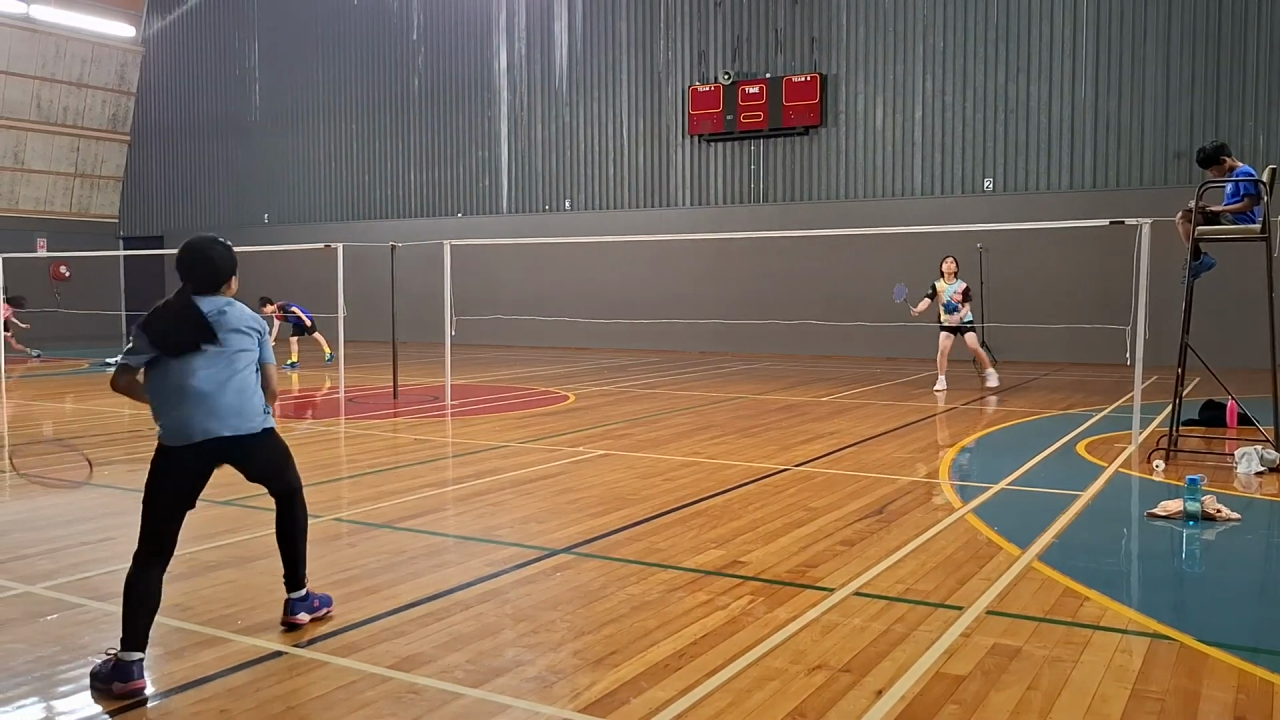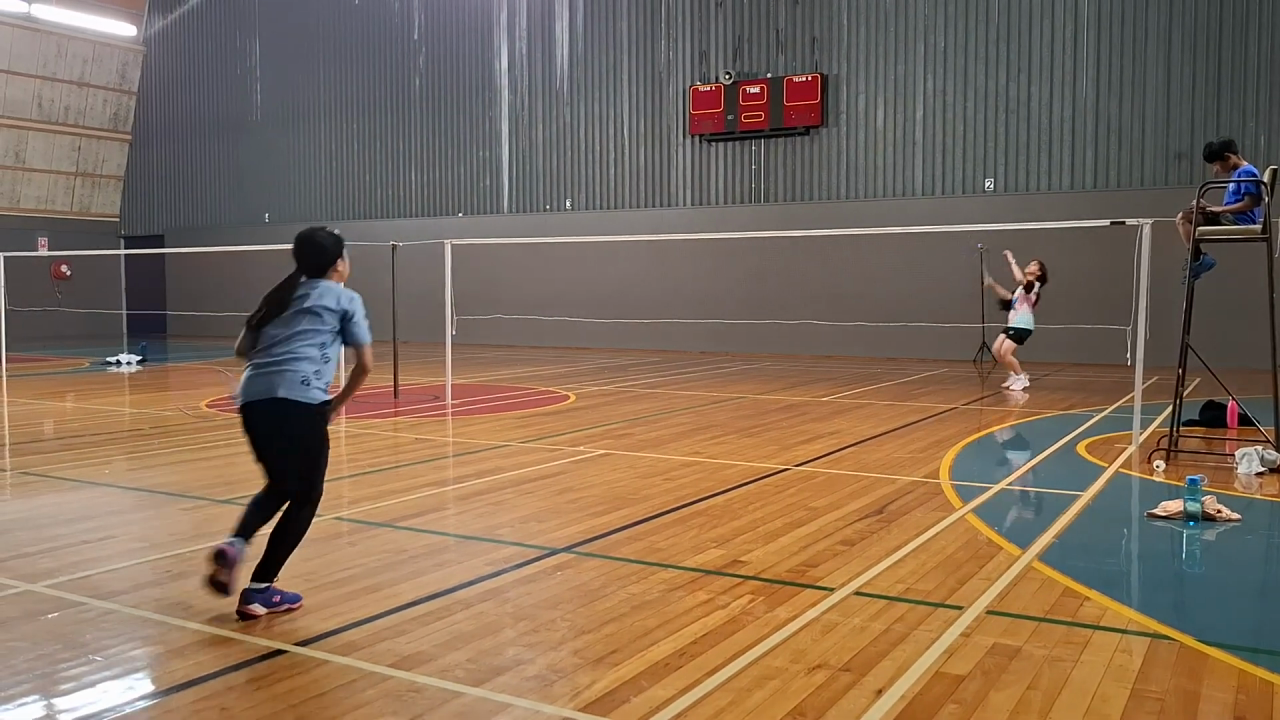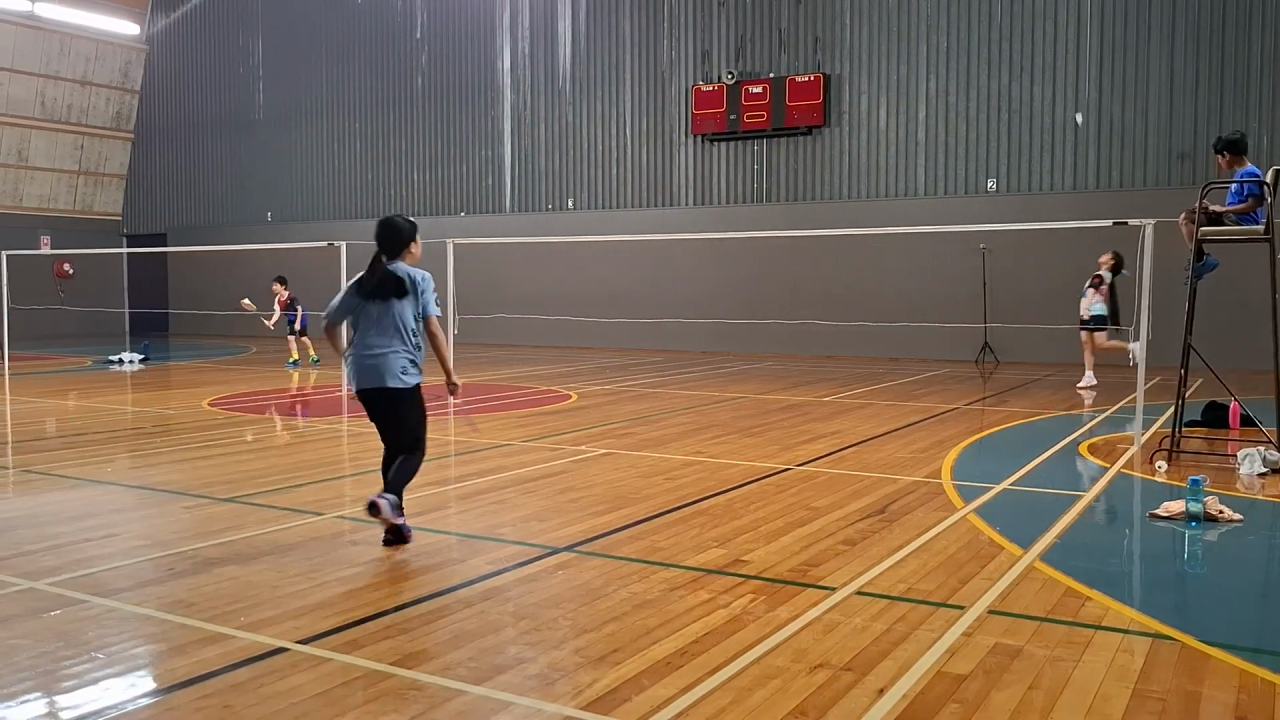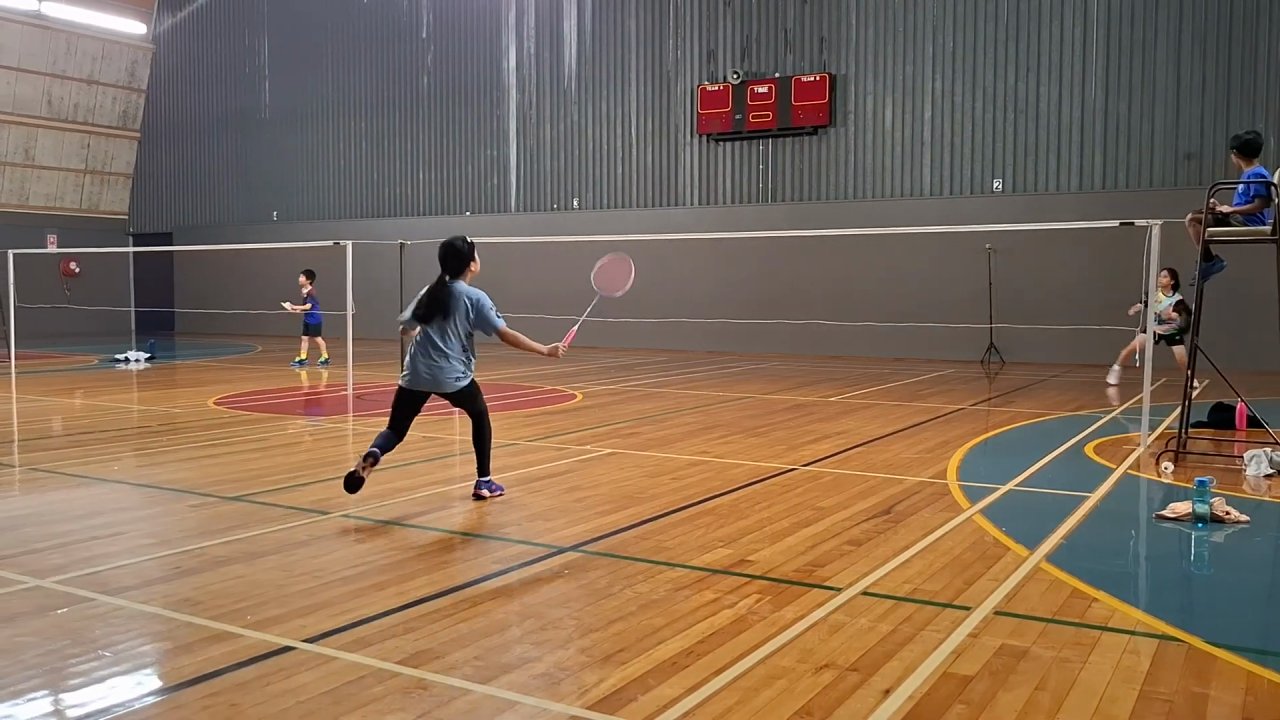
dt=0.4s
person 1, frame 1
left shoulder: (157, 322)
right shoulder: (248, 320)
left elbow: (122, 382)
right elbow: (268, 385)
left hip: (182, 440)
right hip: (249, 430)
left knee: (153, 552)
right knee: (289, 496)
left ankle: (129, 662)
right ankle: (298, 598)
person 1, frame 2
left shoulder: (280, 297)
right shoulder: (346, 300)
left elbow: (243, 348)
right elbow: (364, 363)
right wrist: (339, 400)
left hip: (253, 397)
right hip: (300, 397)
left knee: (281, 487)
right knee: (306, 495)
left ankle: (232, 546)
right ankle: (258, 589)
person 1, frame 3
left shoulder: (360, 282)
right shoulder: (419, 280)
left elbow: (330, 329)
right elbow: (434, 330)
left wrist: (348, 358)
right wrist: (450, 375)
left hip: (363, 377)
right hip: (400, 375)
left knee: (394, 447)
right knee: (414, 450)
left ankle: (394, 519)
right ankle: (387, 499)
person 1, frame 4
left shoulder: (429, 293)
right shoulder: (476, 298)
left elbow: (406, 329)
right elbow: (507, 335)
right wrist: (546, 350)
left hip: (415, 374)
right hip: (453, 376)
left knee: (396, 430)
right knee: (480, 416)
left ankle: (372, 455)
right ankle: (484, 481)
